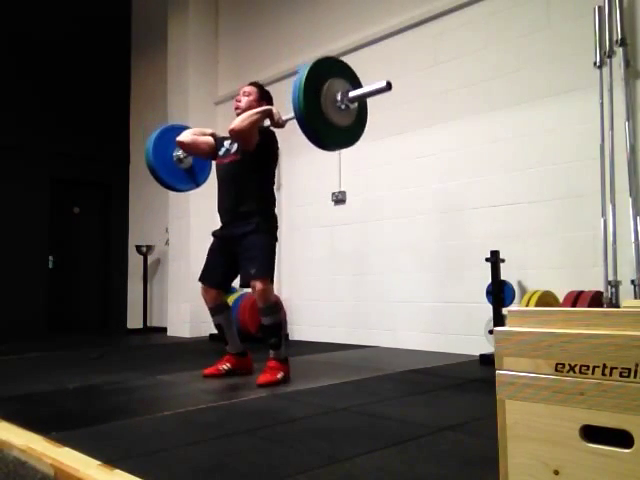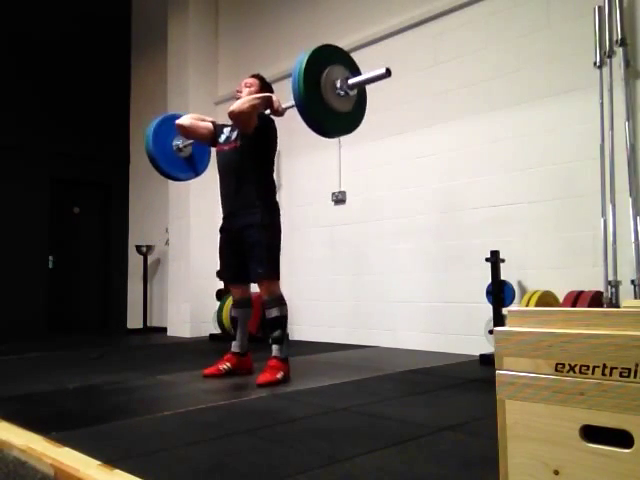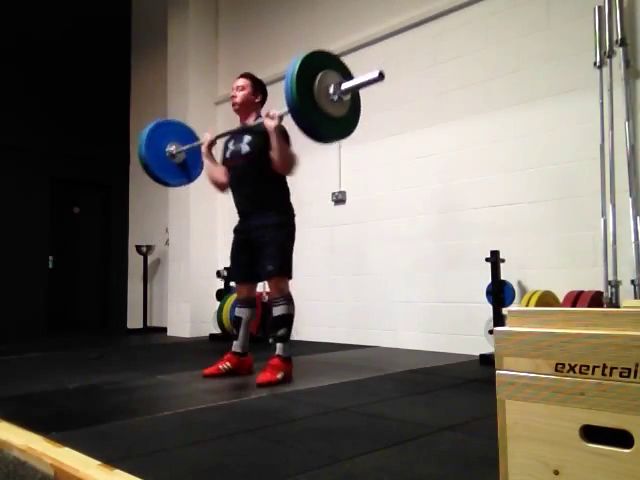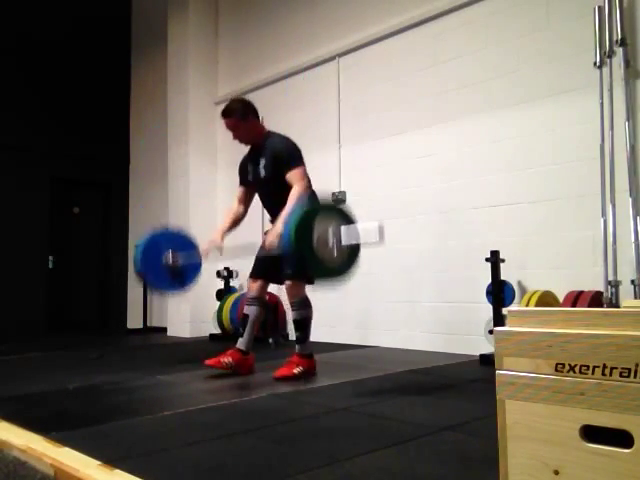
dt=0.3s
person 1, frame 1
left shoulder: (263, 138)
right shoulder: (224, 143)
left elbow: (237, 128)
right elbow: (183, 140)
left wrist: (267, 113)
right wrist: (210, 133)
left hip: (256, 227)
right hip: (228, 229)
left knee: (261, 289)
right knee: (211, 293)
left ankle: (278, 361)
right ankle: (237, 355)
person 1, frame 2
left shoulder: (261, 122)
right shoulder: (224, 129)
left elbow: (235, 111)
right elbow: (182, 124)
left wrist: (266, 102)
right wrist: (210, 121)
left hip: (259, 217)
right hip: (232, 219)
left knee: (267, 286)
right knee: (237, 289)
left ankle: (279, 360)
right ankle: (239, 355)
person 1, frame 3
left shoulder: (269, 129)
right shoulder: (230, 140)
left elbow: (285, 167)
right elbow: (222, 183)
left wrist: (273, 129)
right wrist: (207, 152)
left hip: (273, 219)
right hip: (245, 222)
left knee: (276, 284)
right knee: (243, 289)
left ankle: (281, 360)
right ankle: (238, 355)
person 1, frame 4
left shoulder: (280, 146)
right shoulder: (248, 161)
left elbow: (300, 186)
right elbow: (240, 204)
left wrist: (282, 223)
right wrist: (218, 235)
right hip: (277, 230)
left knee: (293, 284)
right knee: (255, 285)
left ankle: (304, 356)
right ankle: (240, 354)
